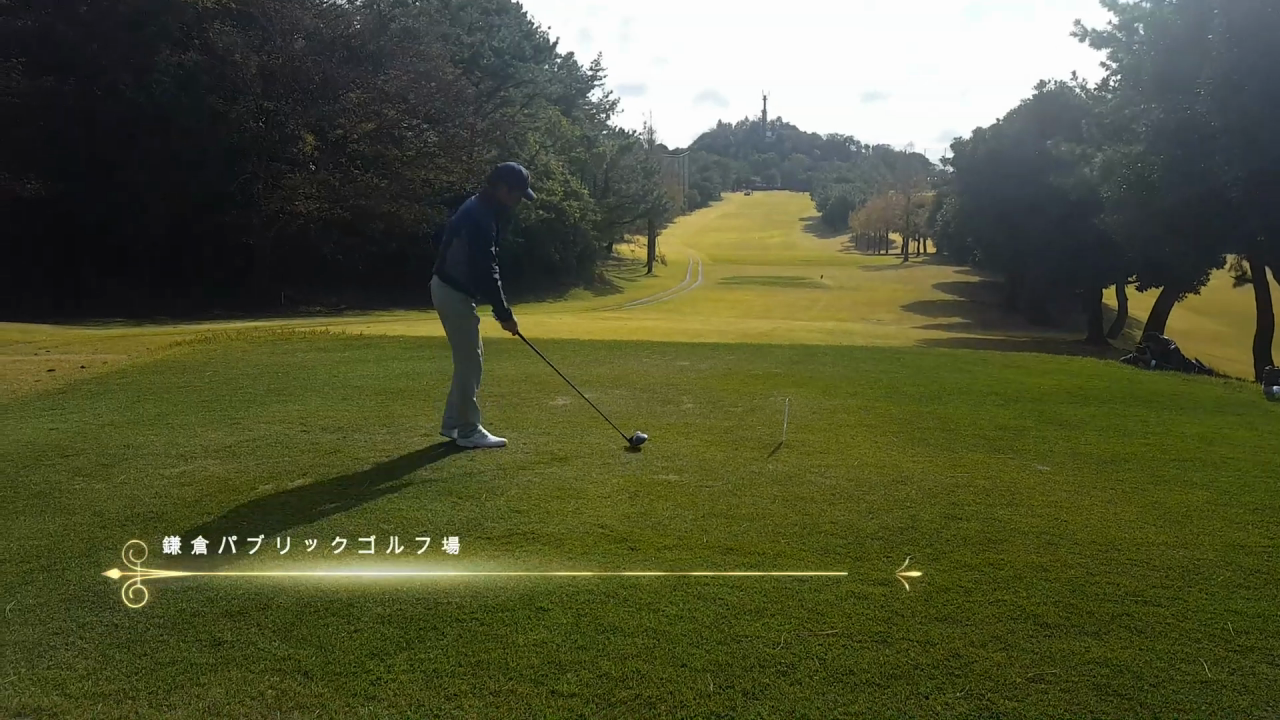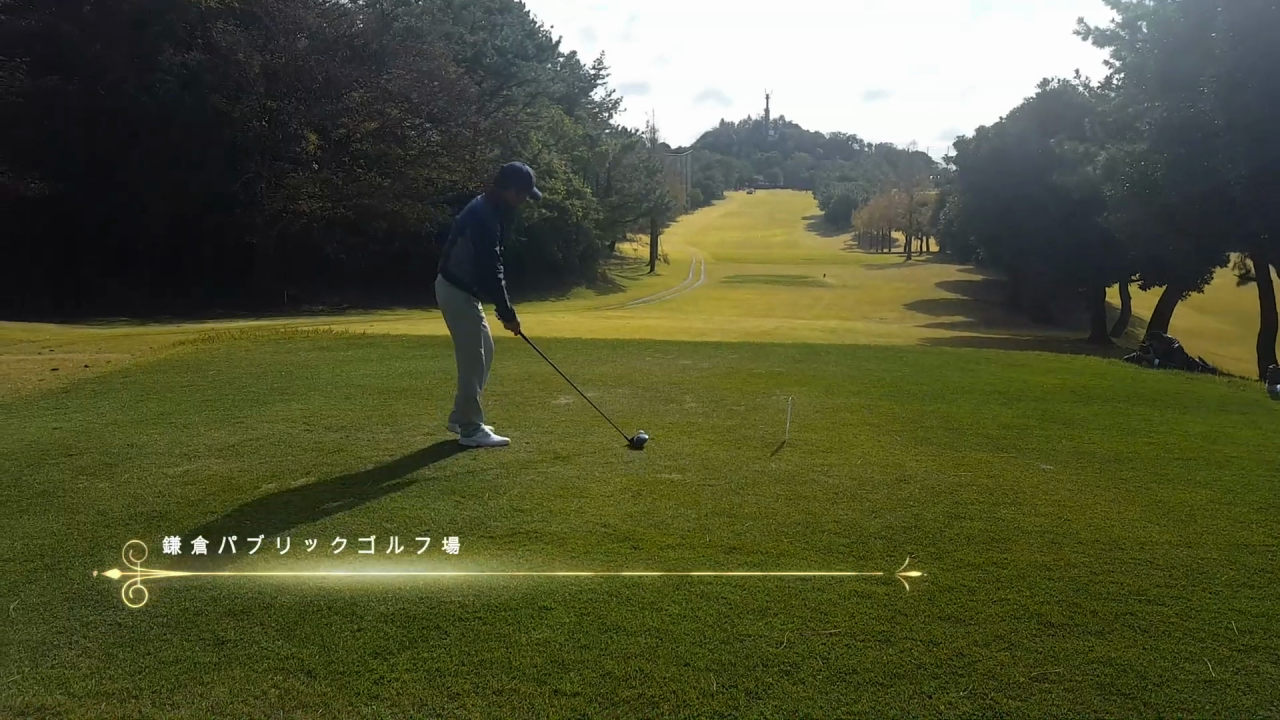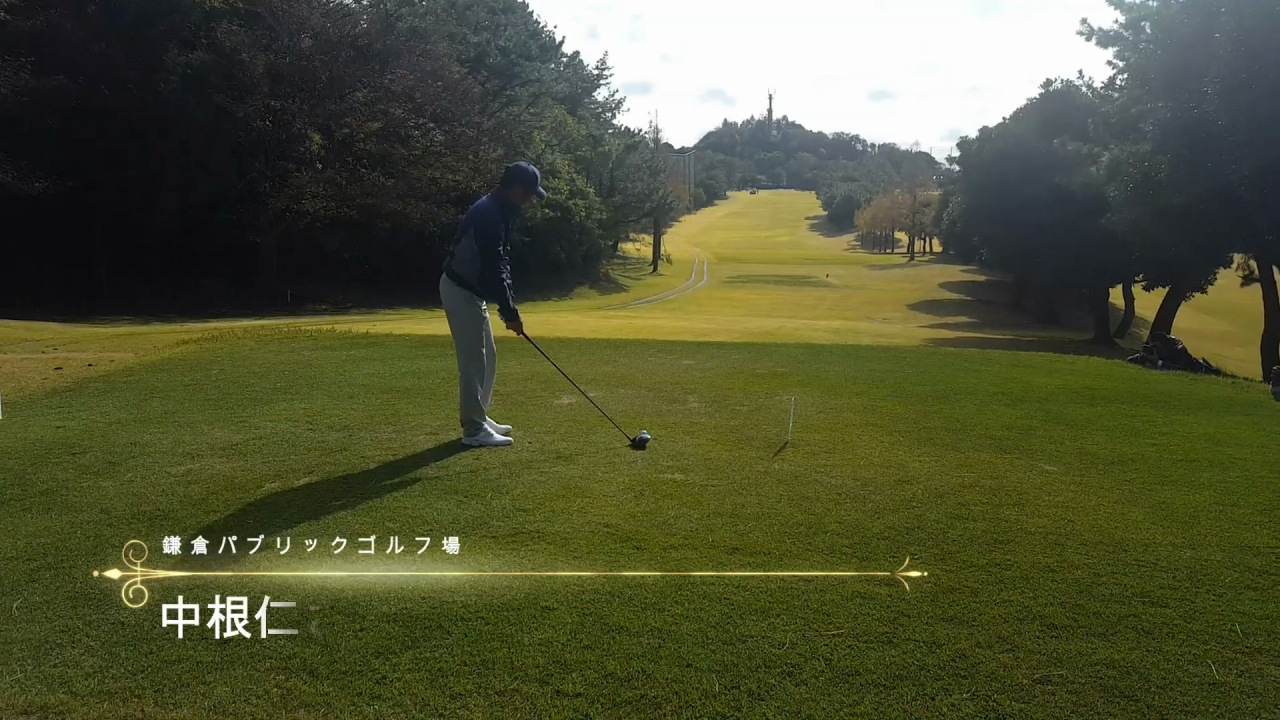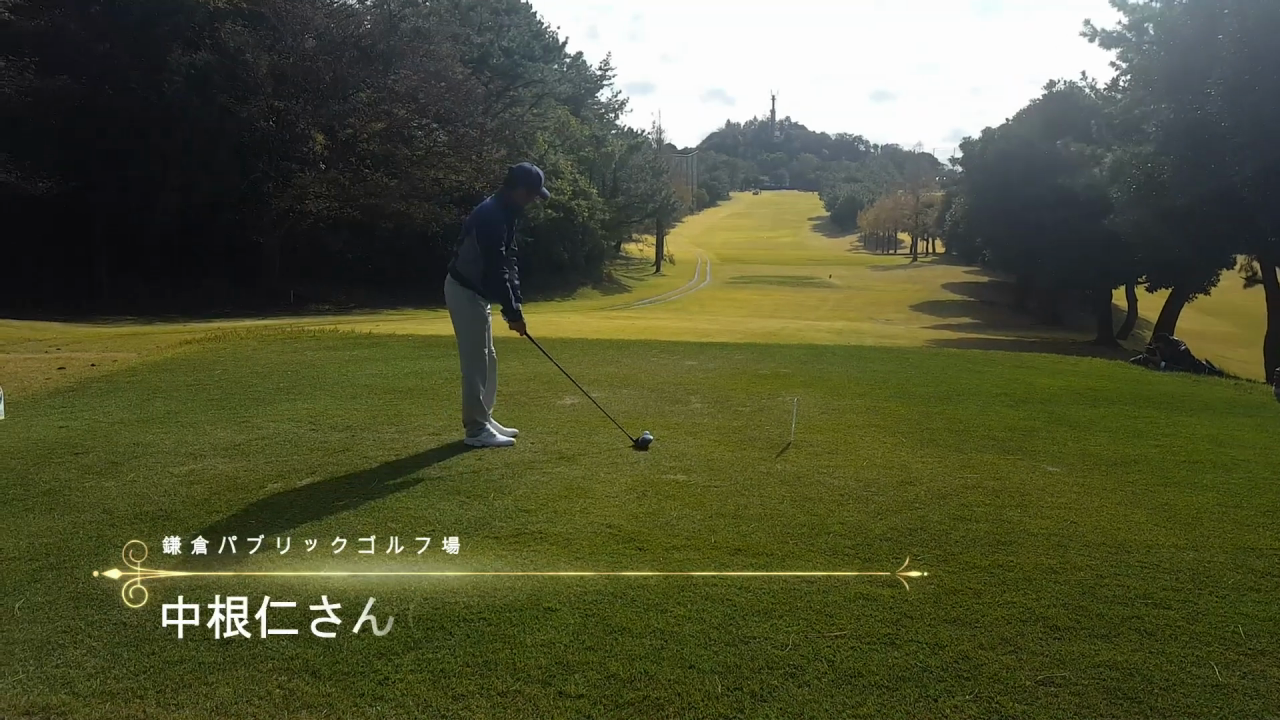
dt=0.1s
person 1, frame 1
left shoulder: (483, 210)
right shoulder: (479, 217)
left elbow: (485, 266)
right elbow: (485, 271)
left wrist: (500, 308)
right wrist: (503, 313)
left hip: (455, 289)
right hip: (454, 292)
left knee: (469, 359)
right knee: (470, 361)
left ankle: (454, 422)
right ankle: (467, 430)
person 1, frame 2
left shoulder: (489, 210)
right shoulder: (484, 217)
left elbow: (490, 266)
right elbow: (489, 270)
left wrist: (504, 308)
right wrist: (507, 313)
left hip: (461, 288)
right hip: (457, 291)
left knee: (483, 352)
right knee: (472, 360)
left ankle: (462, 417)
right ankle: (470, 429)
person 1, frame 3
left shoulder: (499, 212)
right shoulder: (488, 216)
left elbow: (499, 262)
right elbow: (493, 269)
left wrist: (509, 305)
right wrist: (509, 312)
left hip: (471, 289)
right hip: (461, 290)
left knee: (486, 356)
right knee: (473, 359)
left ankle: (479, 419)
right ankle: (473, 429)
person 1, frame 4
left shoulder: (504, 213)
right shoulder: (491, 217)
left elbow: (508, 262)
right elbow: (496, 269)
left wrist: (515, 302)
right wrist: (512, 312)
left hip: (476, 290)
right hip: (465, 290)
left knee: (486, 359)
right knee: (476, 360)
left ankle: (483, 419)
right ankle: (476, 429)
